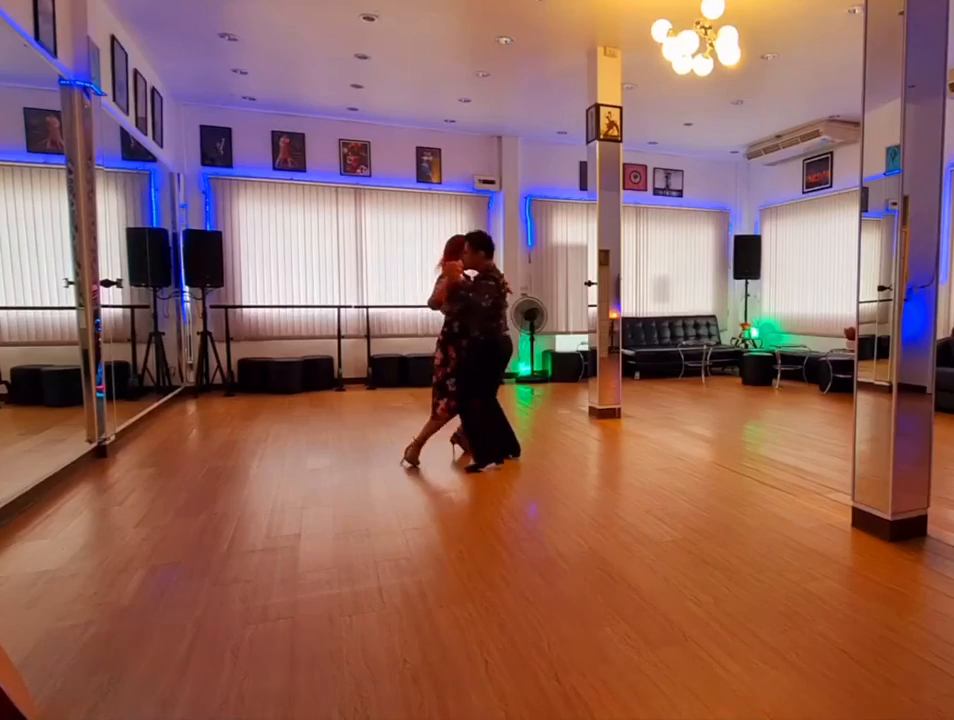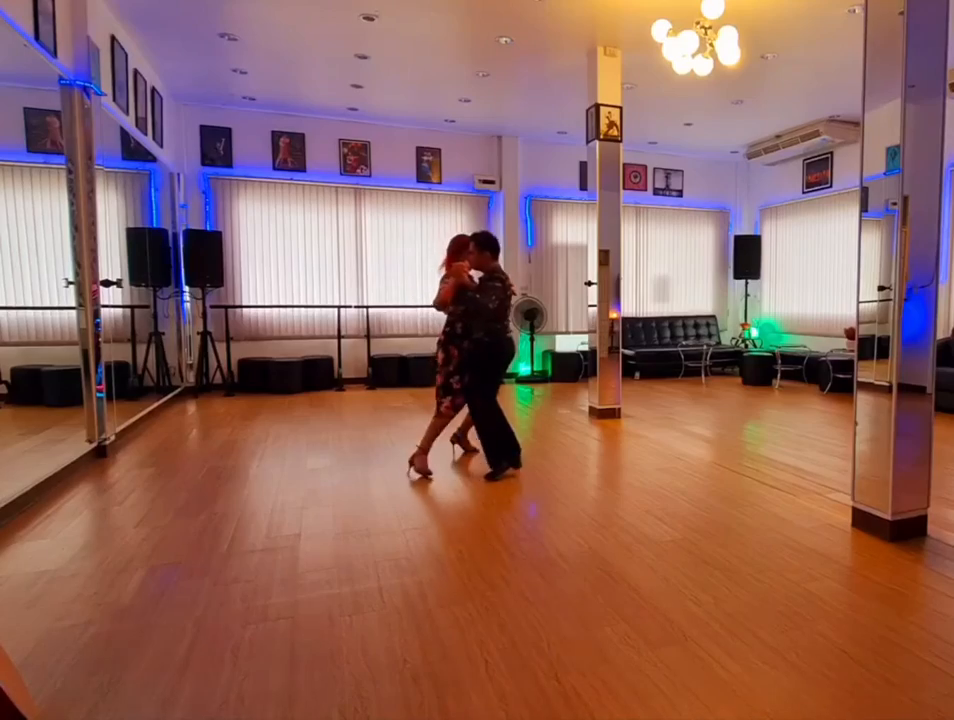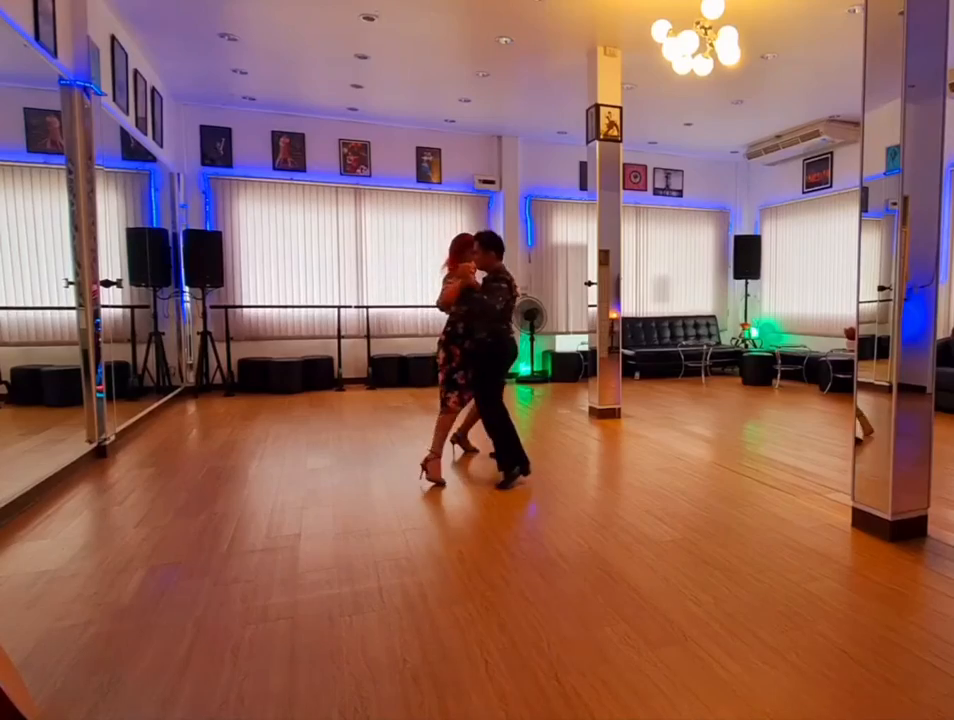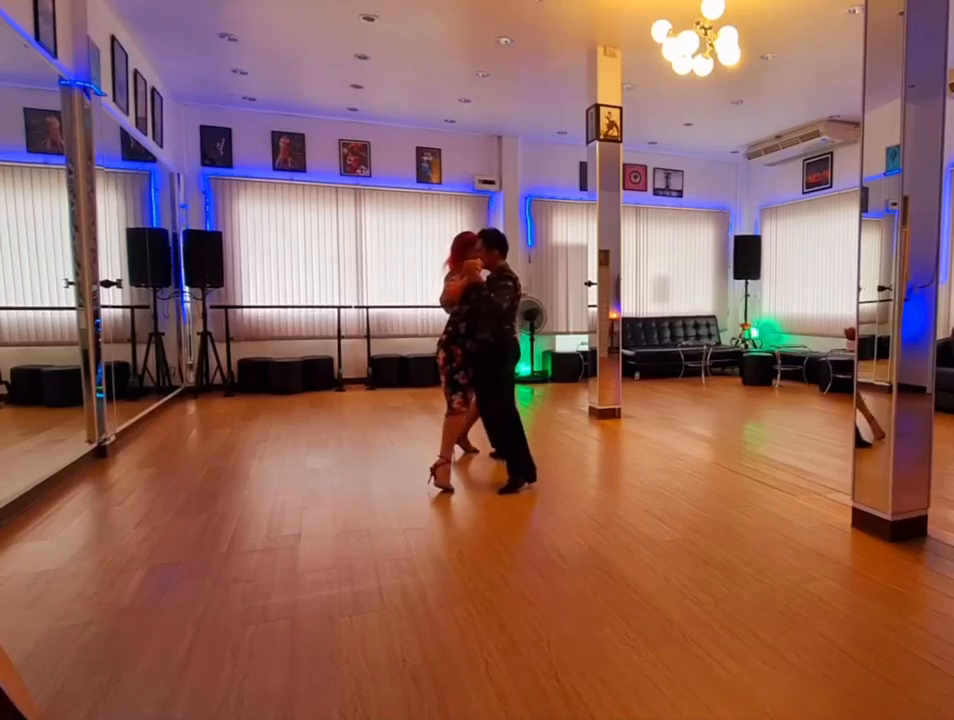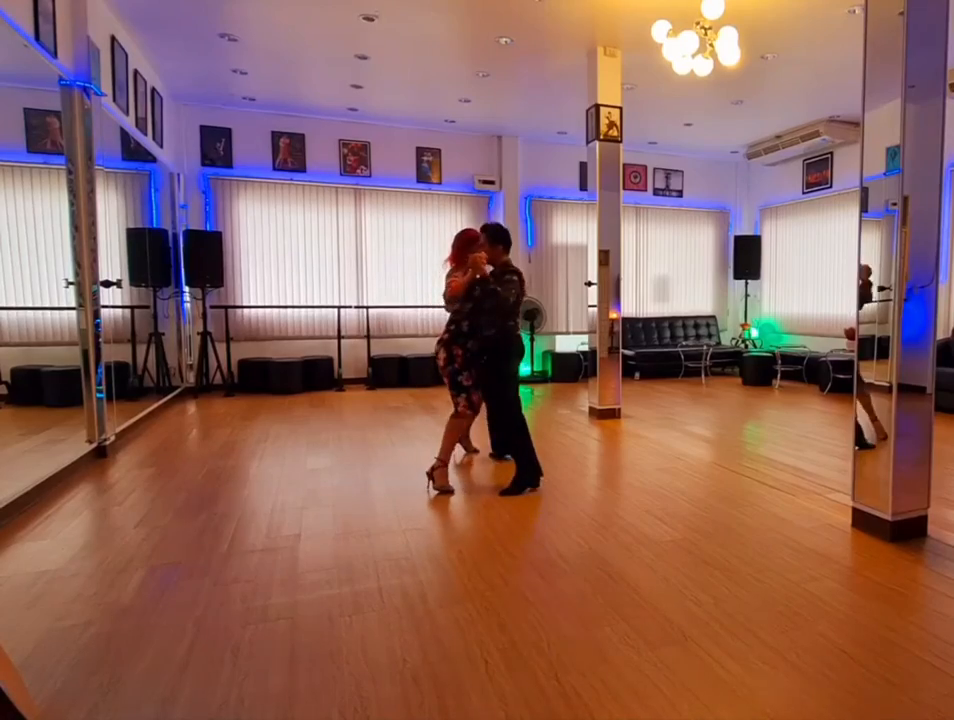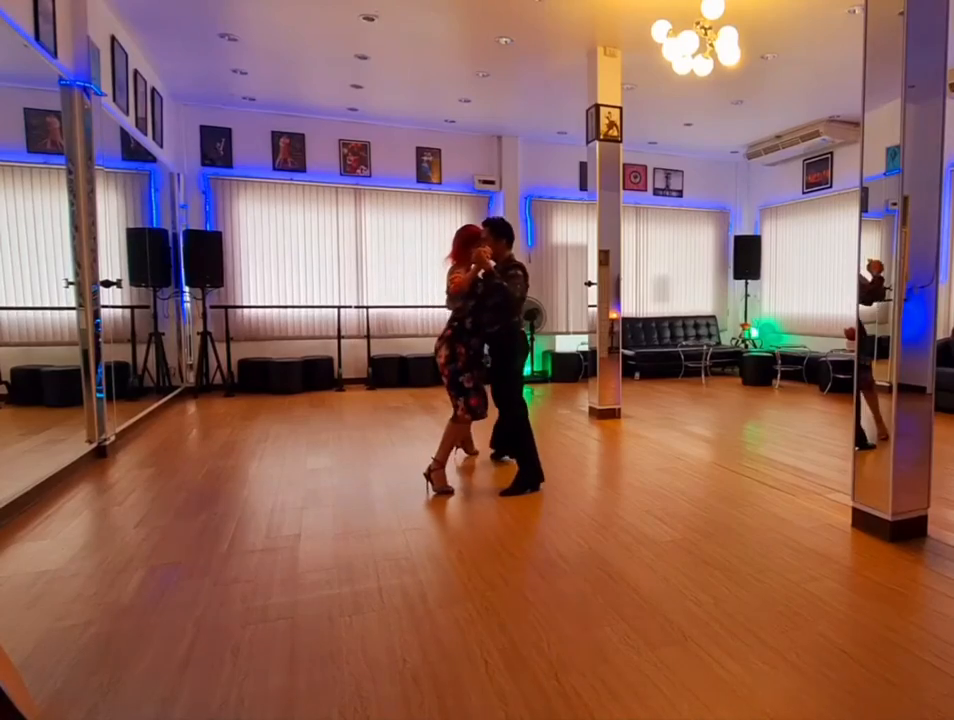
dt=0.1s
person 1, frame 1
left shoulder: (488, 280)
right shoulder: (490, 277)
left elbow: (476, 307)
right elbow: (474, 306)
left wrist: (456, 284)
right wrist: (461, 283)
left hip: (489, 346)
right hip: (495, 344)
left knee: (467, 395)
right knee: (483, 397)
left ankle: (485, 451)
right ankle: (507, 446)
person 1, frame 2
left shoulder: (495, 281)
right shoulder: (493, 279)
left elbow: (483, 308)
right elbow: (481, 308)
left hip: (492, 348)
right hip: (497, 346)
left knee: (477, 400)
right knee: (484, 399)
left ankle: (502, 456)
right ankle: (508, 451)
person 1, frame 3
left shoulder: (500, 282)
right shoulder: (493, 279)
left elbow: (489, 310)
right elbow: (482, 310)
left hip: (496, 349)
right hip: (492, 348)
left knee: (490, 402)
right knee: (488, 400)
left ankle: (515, 462)
right ankle: (506, 451)
person 1, frame 4
left shoulder: (505, 280)
right shoulder: (496, 278)
left elbow: (496, 309)
right elbow: (484, 309)
left wrist: (476, 282)
right wrist: (474, 284)
left hip: (498, 349)
right hip: (493, 348)
left knee: (498, 405)
right knee: (492, 402)
left ankle: (522, 468)
right ankle: (505, 448)
person 1, frame 5
left shoulder: (510, 275)
right shoulder: (496, 274)
left elbow: (503, 303)
right elbow: (488, 306)
left hip: (504, 346)
right hip: (496, 346)
left knee: (505, 404)
right knee: (498, 400)
left ankle: (529, 472)
right ankle: (504, 445)
person 1, frame 6
left shoulder: (514, 270)
right shoulder: (499, 270)
left elbow: (510, 298)
right elbow: (489, 301)
left wrist: (487, 270)
left hip: (509, 343)
right hip: (501, 343)
left knee: (511, 404)
right knee: (504, 400)
left ankle: (530, 473)
right ankle: (502, 445)
person 2, frame 1
right shoulder: (446, 280)
right elbow: (433, 303)
right wrist: (450, 280)
right hip: (452, 346)
right knee: (448, 401)
left ankle: (461, 435)
right ankle: (416, 445)
person 2, frame 2
left shoulder: (469, 280)
right shoulder: (450, 280)
right elbow: (439, 304)
right wrist: (457, 281)
left hip: (470, 345)
right hip: (454, 345)
right knee: (452, 400)
left ankle: (461, 435)
right ankle: (421, 452)
person 2, frame 3
left shoulder: (471, 280)
right shoulder: (453, 279)
right elbow: (443, 303)
right wrist: (462, 281)
left hip: (470, 346)
right hip: (454, 346)
right knee: (453, 401)
left ankle: (461, 435)
right ankle: (433, 458)
person 2, frame 4
left shoulder: (474, 279)
right shoulder: (455, 277)
right elbow: (446, 301)
right wrist: (467, 278)
left hip: (471, 346)
right hip: (455, 345)
right knee: (458, 401)
left ankle: (461, 435)
right ankle: (443, 462)
person 2, frame 5
left shoulder: (470, 276)
right shoulder: (457, 274)
right elbow: (449, 296)
right wrist: (472, 274)
left hip: (468, 346)
right hip: (455, 347)
left knee: (473, 398)
right knee: (466, 402)
left ankle: (463, 437)
right ankle: (440, 466)
person 2, frame 6
left shoulder: (470, 273)
right shoulder: (459, 271)
right elbow: (454, 292)
right wrist: (476, 269)
left hip: (469, 344)
right hip: (456, 345)
left knee: (473, 399)
right knee: (466, 405)
left ankle: (464, 439)
right ankle: (437, 466)
